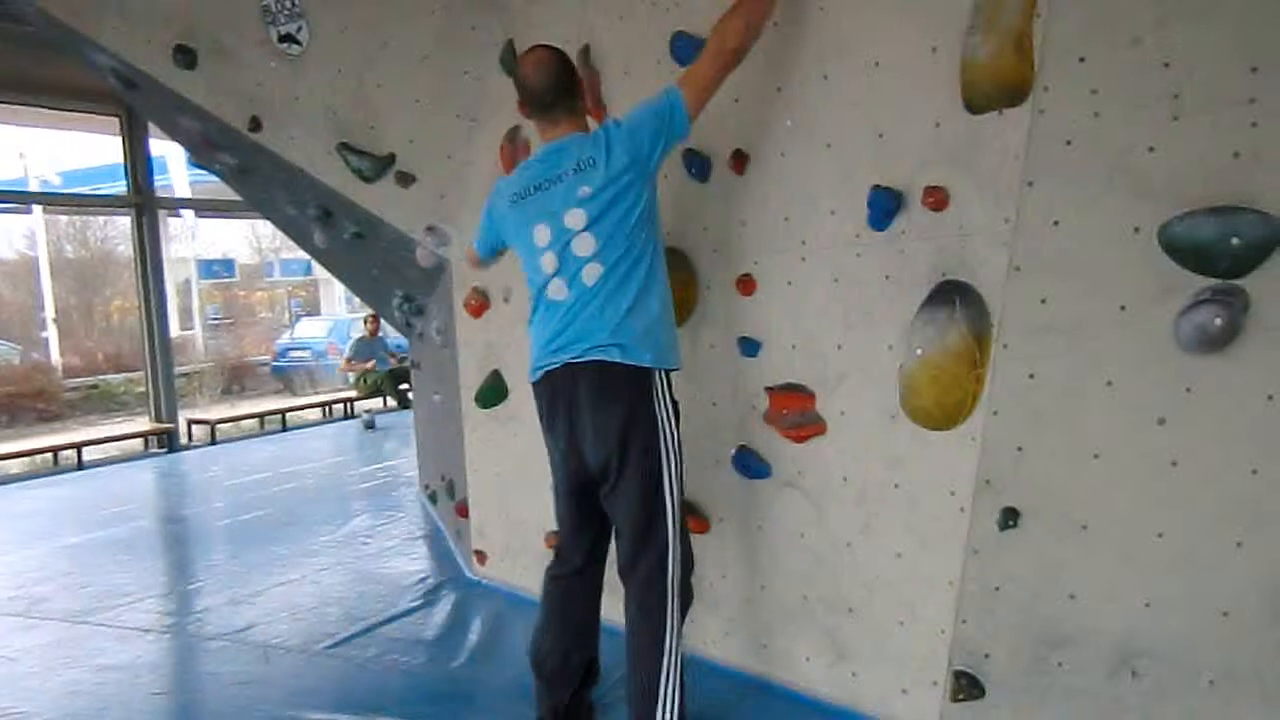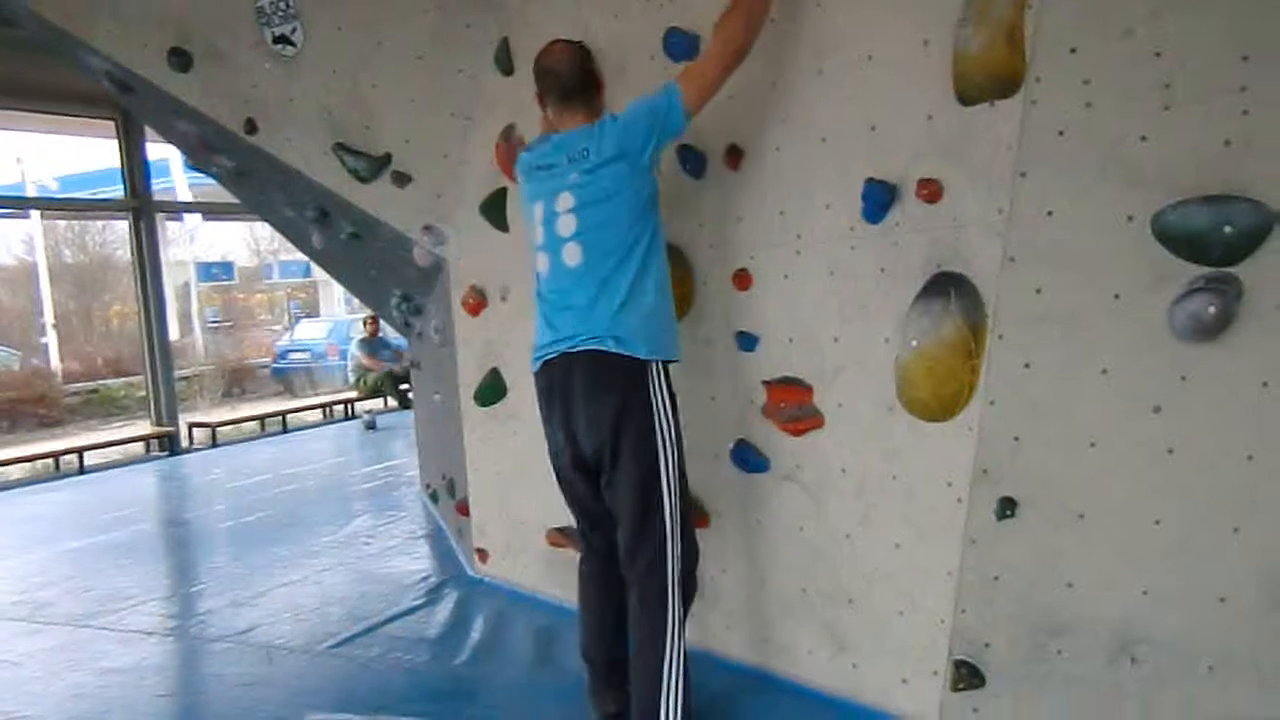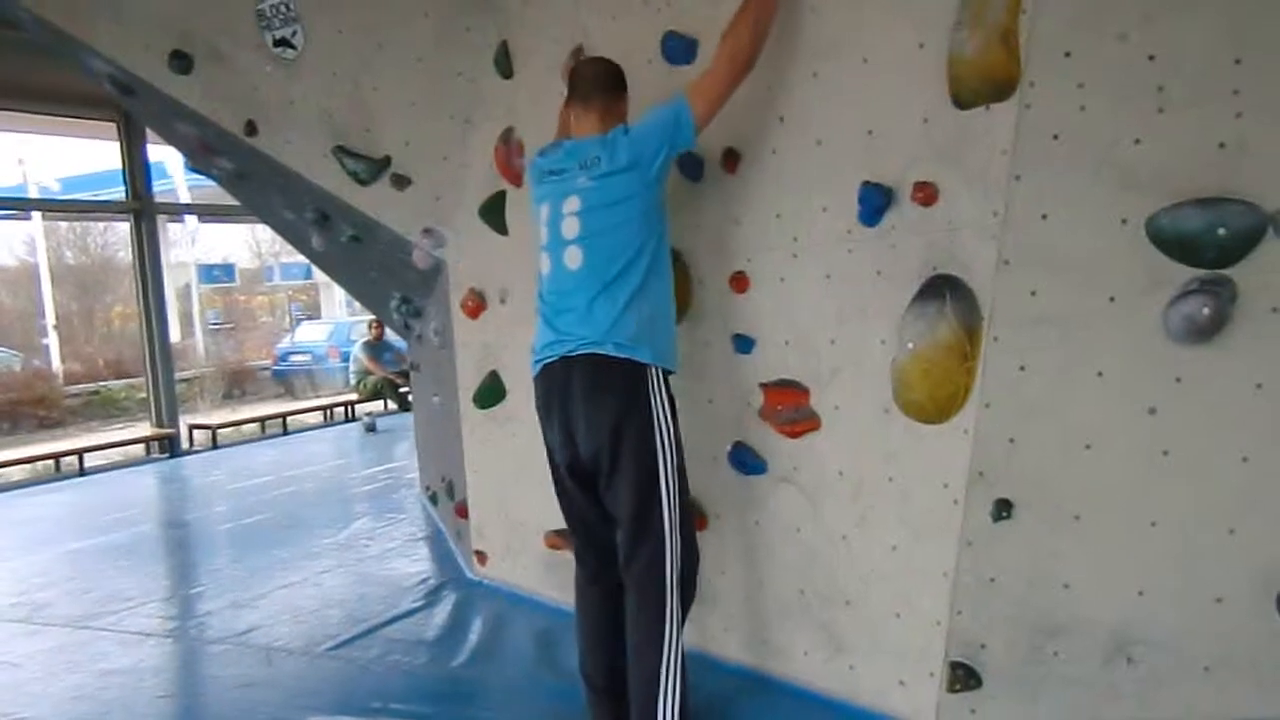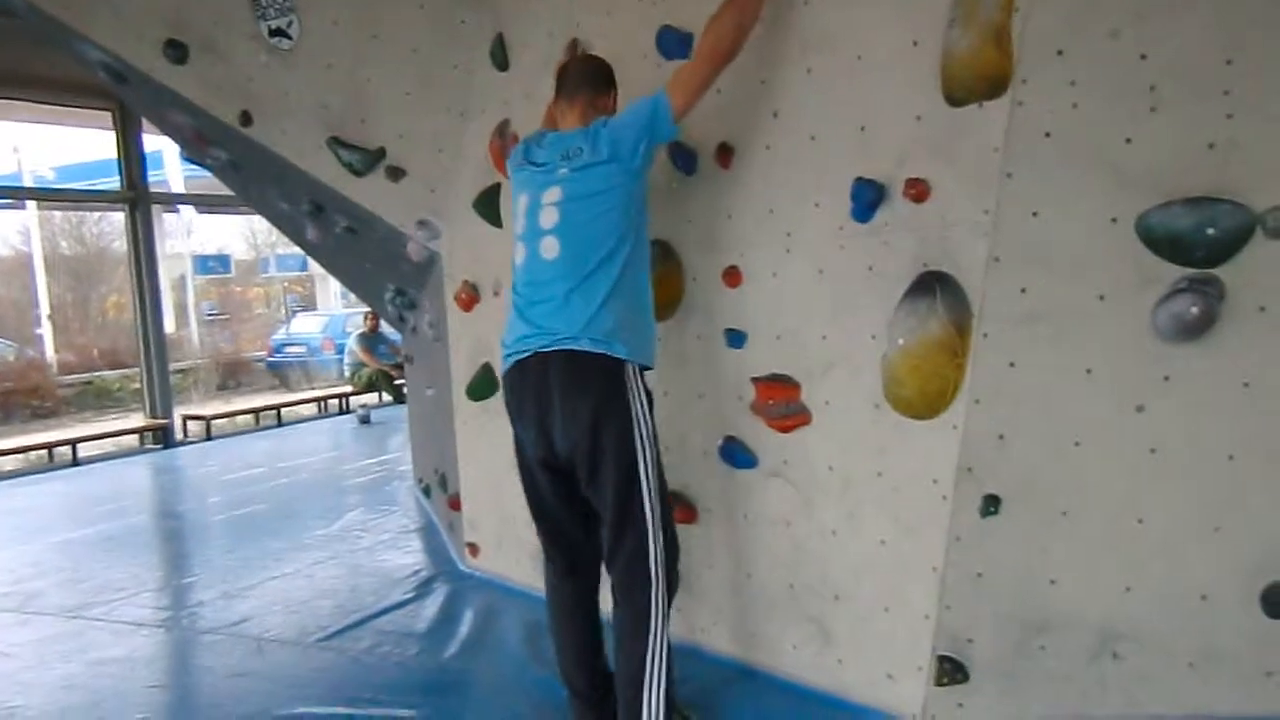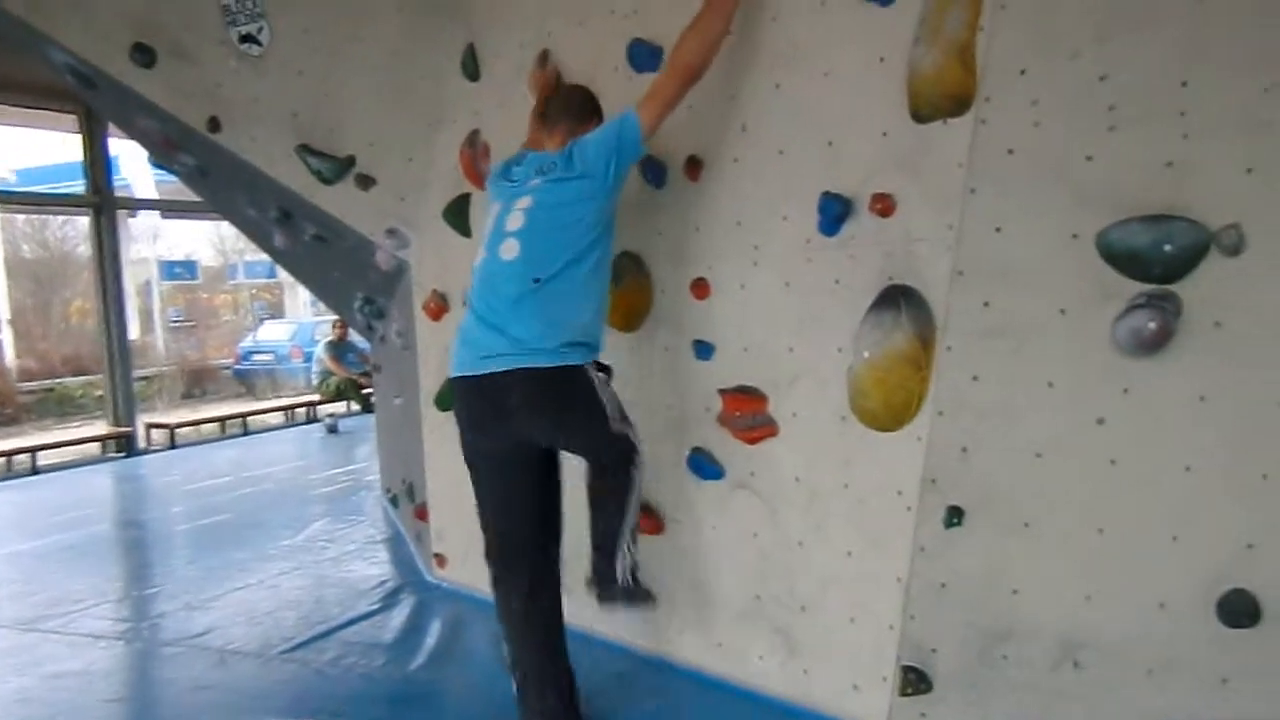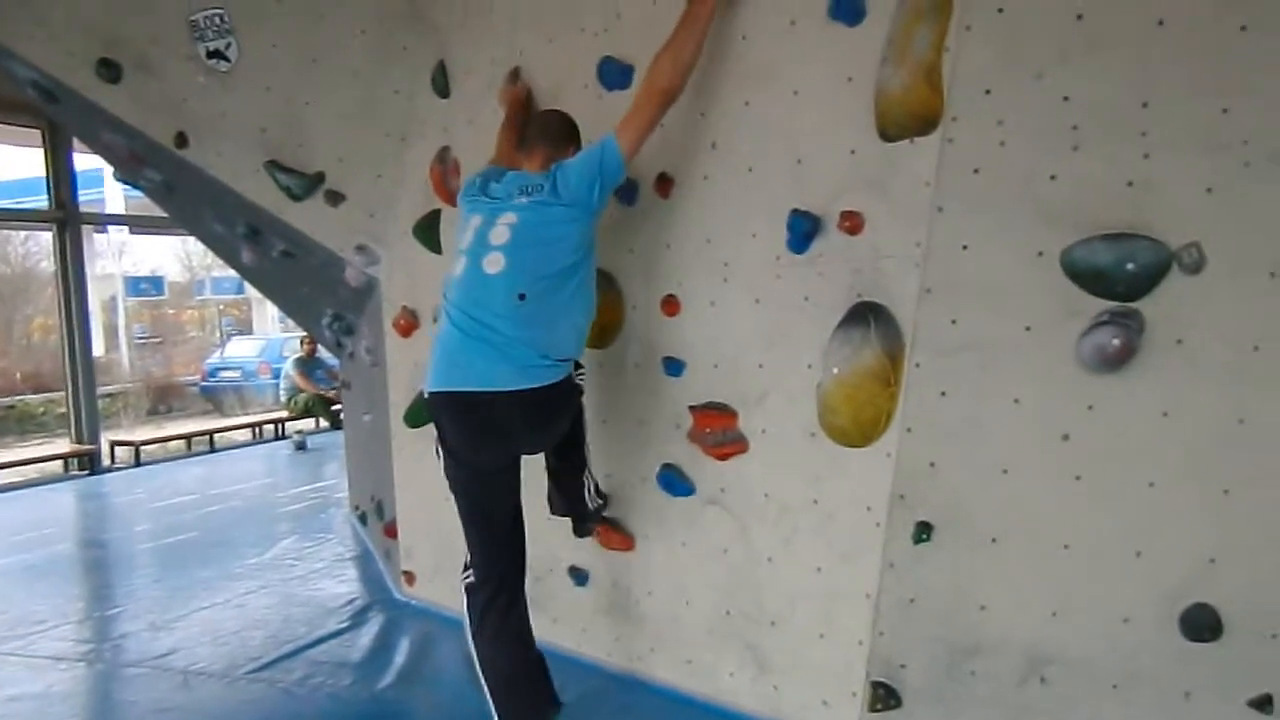
dt=0.3s
person 1, frame 1
left shoulder: (508, 194)
right shoulder: (625, 144)
left elbow: (477, 258)
left hip: (555, 391)
right hip: (626, 383)
left knee: (575, 552)
right knee: (655, 567)
person 1, frame 2
left shoulder: (533, 165)
right shoulder: (625, 138)
left wrist: (553, 95)
left hip: (555, 379)
right hip: (622, 371)
left knee: (602, 545)
right knee: (658, 557)
person 1, frame 3
left shoulder: (543, 169)
right shoulder: (635, 149)
right elbow: (732, 61)
left wrist: (575, 88)
left hip: (554, 385)
right hip: (623, 379)
left knee: (596, 556)
right knee: (657, 561)
person 1, frame 4
left shoulder: (525, 160)
right shoulder: (620, 141)
left wrist: (565, 77)
left hip: (525, 378)
right hip: (596, 373)
left knee: (568, 553)
right knee: (643, 556)
person 1, frame 5
left shoulder: (506, 177)
right shoulder: (592, 161)
right elbow: (682, 71)
left wrist: (543, 98)
left hip: (475, 390)
right hip: (554, 379)
left knee: (520, 565)
right knee: (617, 448)
right ankle: (613, 572)
person 1, frame 6
left shoulder: (478, 192)
right shoulder: (576, 185)
left elbow: (505, 158)
right elbow: (658, 93)
left wrist: (513, 111)
left hip: (457, 404)
right hip: (535, 404)
left knee: (491, 574)
right ankle: (580, 503)
